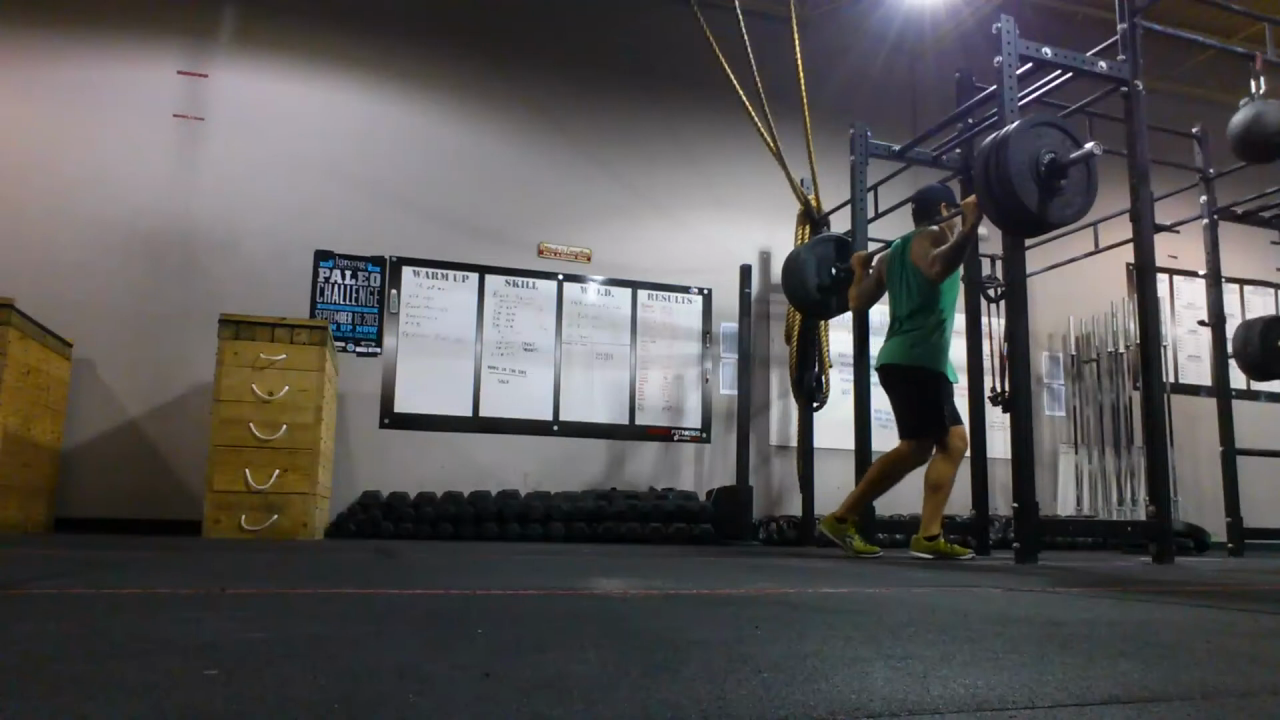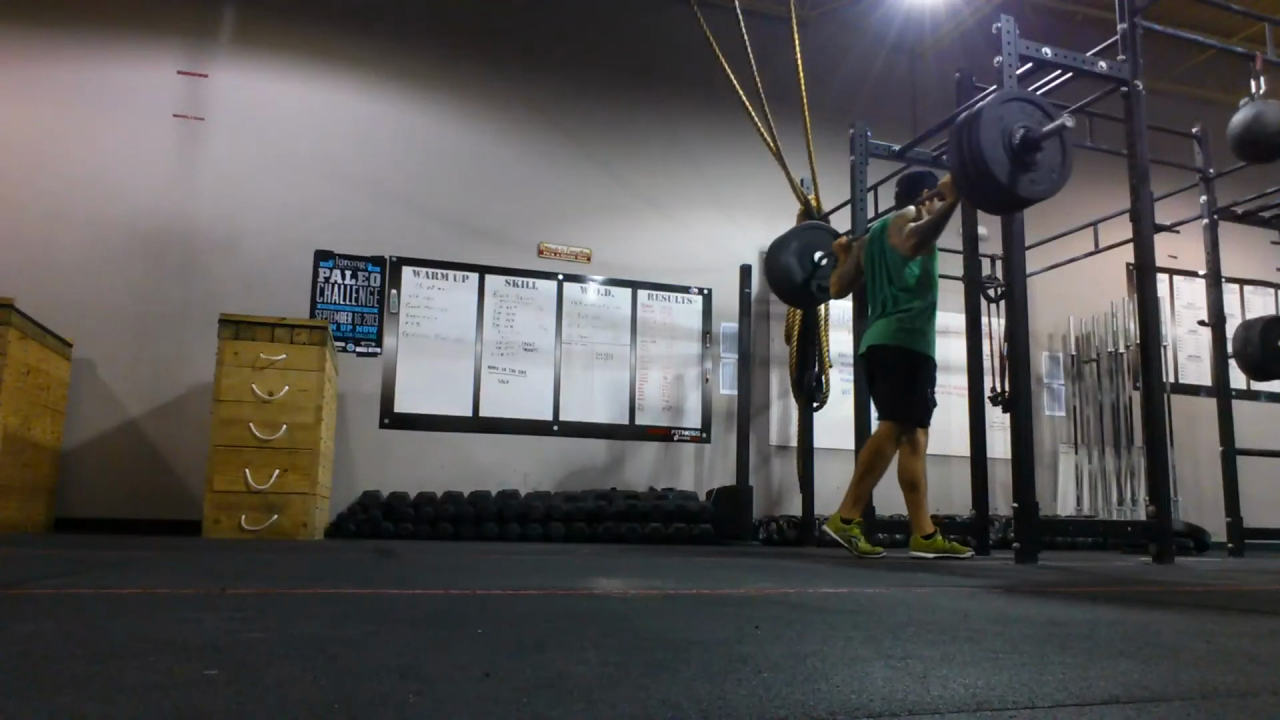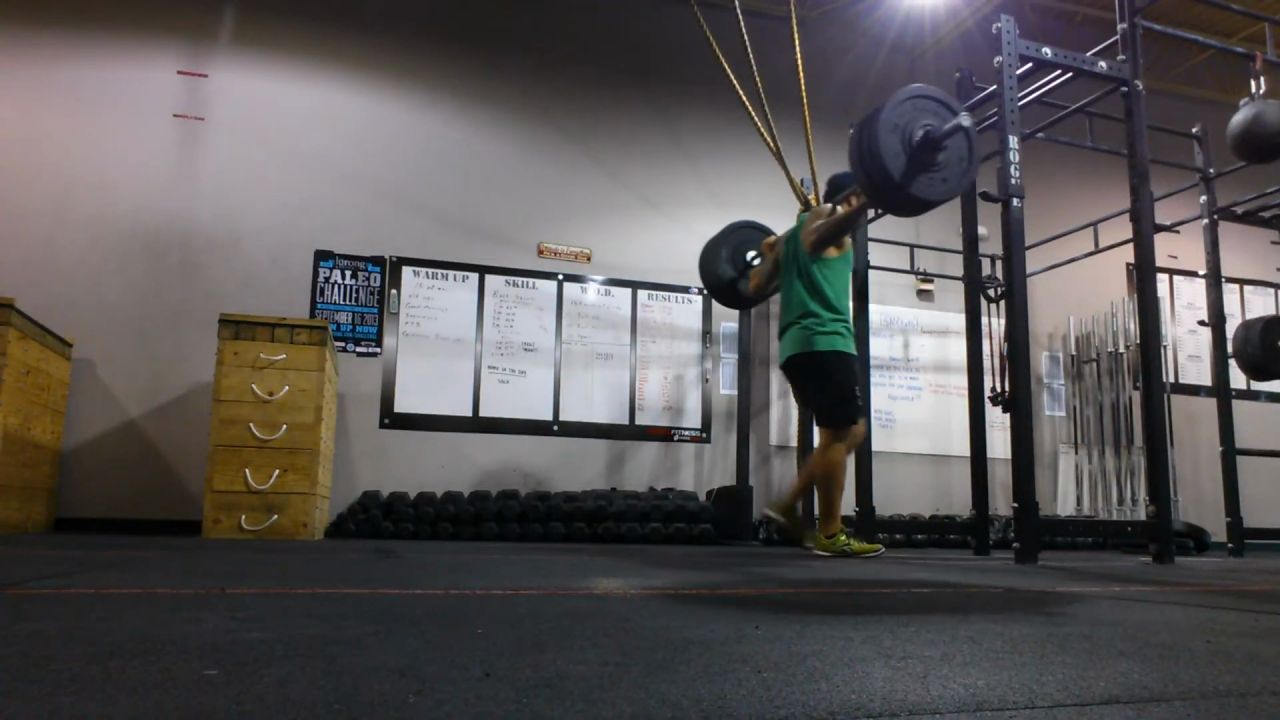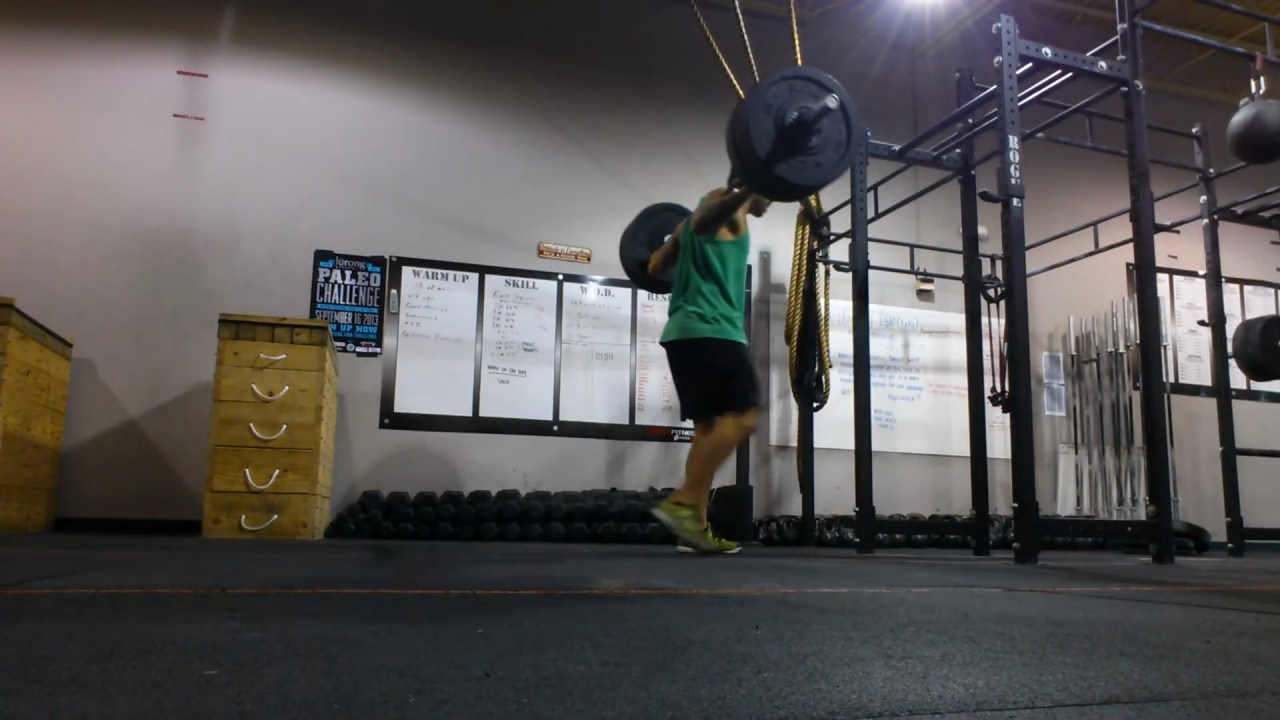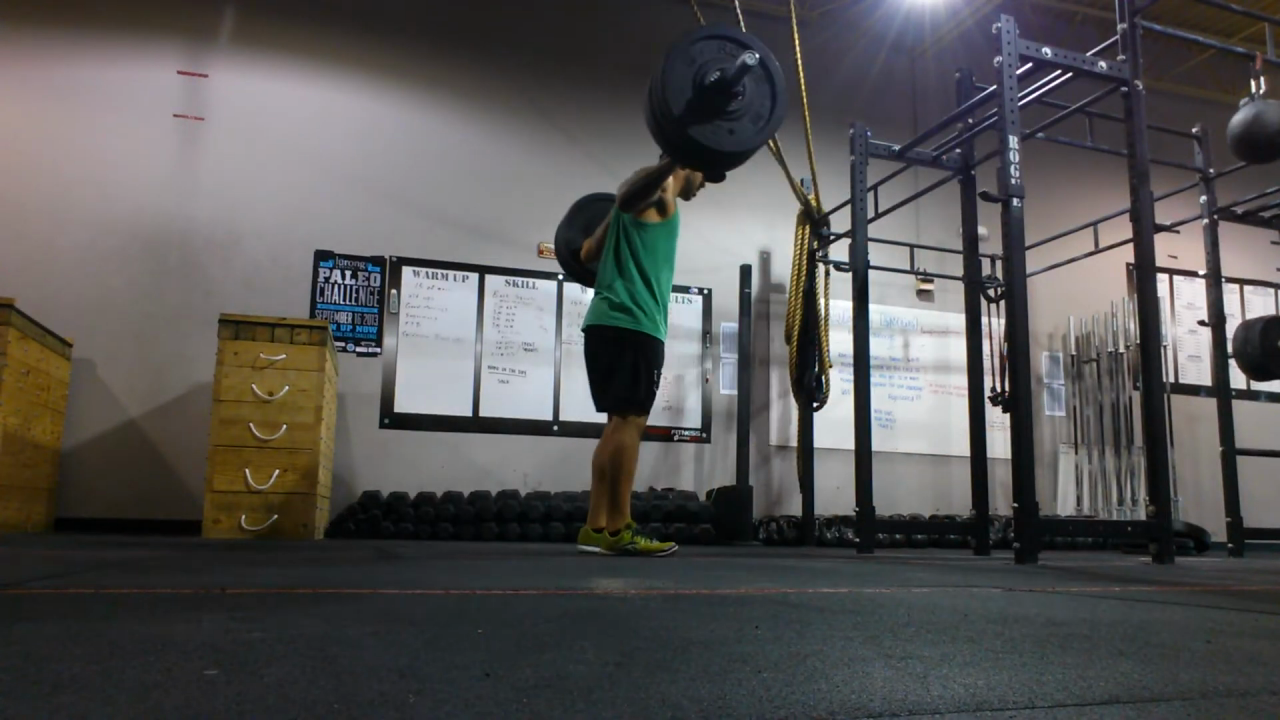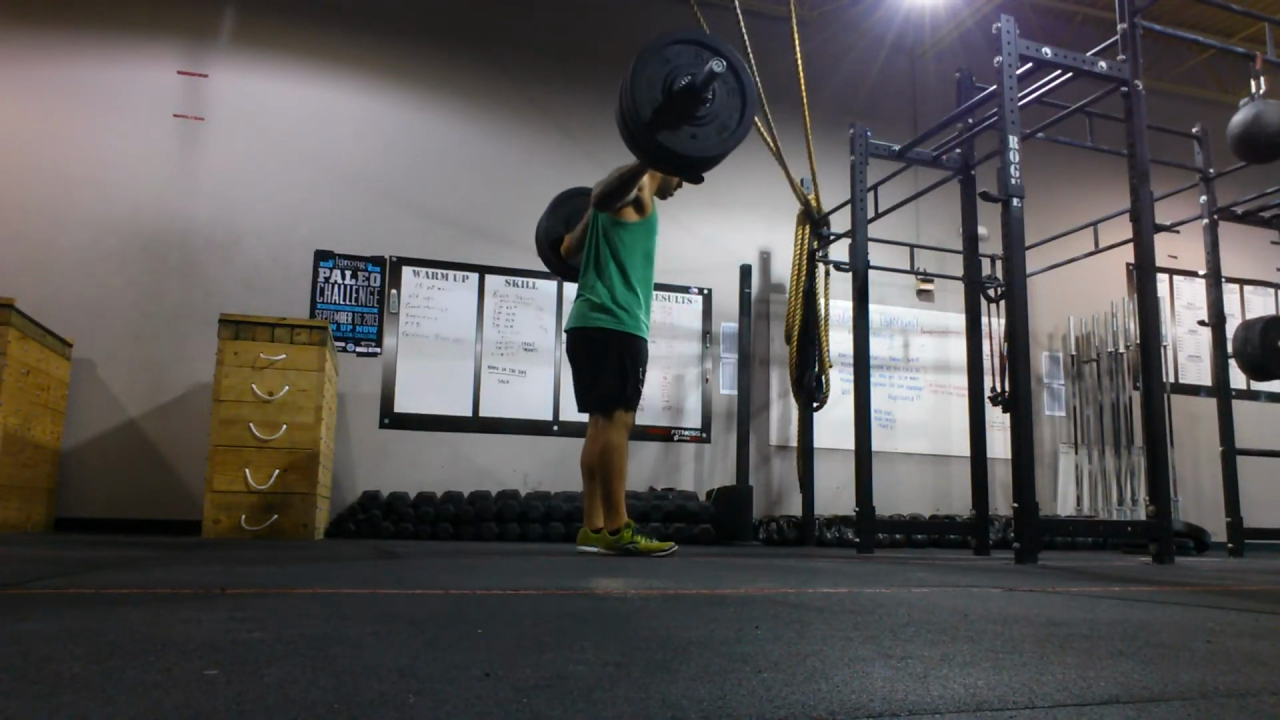
dt=0.7s
person 1, frame 1
left shoulder: (892, 253)
right shoulder: (934, 235)
left elbow: (858, 302)
right elbow: (938, 268)
left wrist: (860, 270)
right wrist: (972, 223)
left hip: (904, 359)
right hip: (919, 360)
left knee: (954, 442)
right knee: (915, 448)
left ankle: (929, 535)
right ankle: (842, 519)
person 1, frame 2
left shoulder: (871, 237)
right shoulder: (910, 217)
left elbow: (838, 287)
right elbow: (912, 242)
left wrist: (844, 256)
right wrist: (951, 202)
left hip: (879, 343)
right hip: (905, 340)
left knee: (914, 438)
right knee: (894, 430)
left ankle: (925, 535)
right ankle: (845, 520)
person 1, frame 3
left shoulder: (790, 235)
right shoulder: (826, 216)
left elbow: (757, 286)
right elbow: (817, 238)
left wrist: (770, 254)
right wrist: (864, 203)
left hip: (799, 346)
right hip: (824, 343)
left knee: (851, 430)
right knee: (837, 435)
left ankle: (788, 504)
right ankle: (829, 533)
person 1, frame 4
left shoulder: (709, 216)
right shoulder: (726, 203)
left elbow: (656, 266)
right elbow: (706, 216)
left wrist: (677, 235)
left hip: (687, 330)
right hip: (711, 329)
left knee: (717, 426)
right knee: (741, 419)
left ankle: (696, 527)
right ankle: (680, 504)
person 1, frame 5
left shoulder: (645, 200)
right shoulder: (658, 188)
left elbow: (589, 252)
right elbow: (627, 194)
left wrist: (606, 226)
right wrist: (675, 159)
left hip: (611, 322)
right hip: (632, 322)
left knee: (622, 424)
right knee: (629, 421)
left ankle: (597, 527)
right ankle: (618, 530)
person 1, frame 6
left shoulder: (623, 195)
right shoulder: (638, 184)
left elbow: (569, 249)
right elbow: (601, 194)
left wrist: (585, 223)
left hip: (593, 322)
right hip: (613, 324)
left knee: (603, 422)
right knee: (616, 420)
left ankle: (594, 528)
right ankle: (617, 530)
